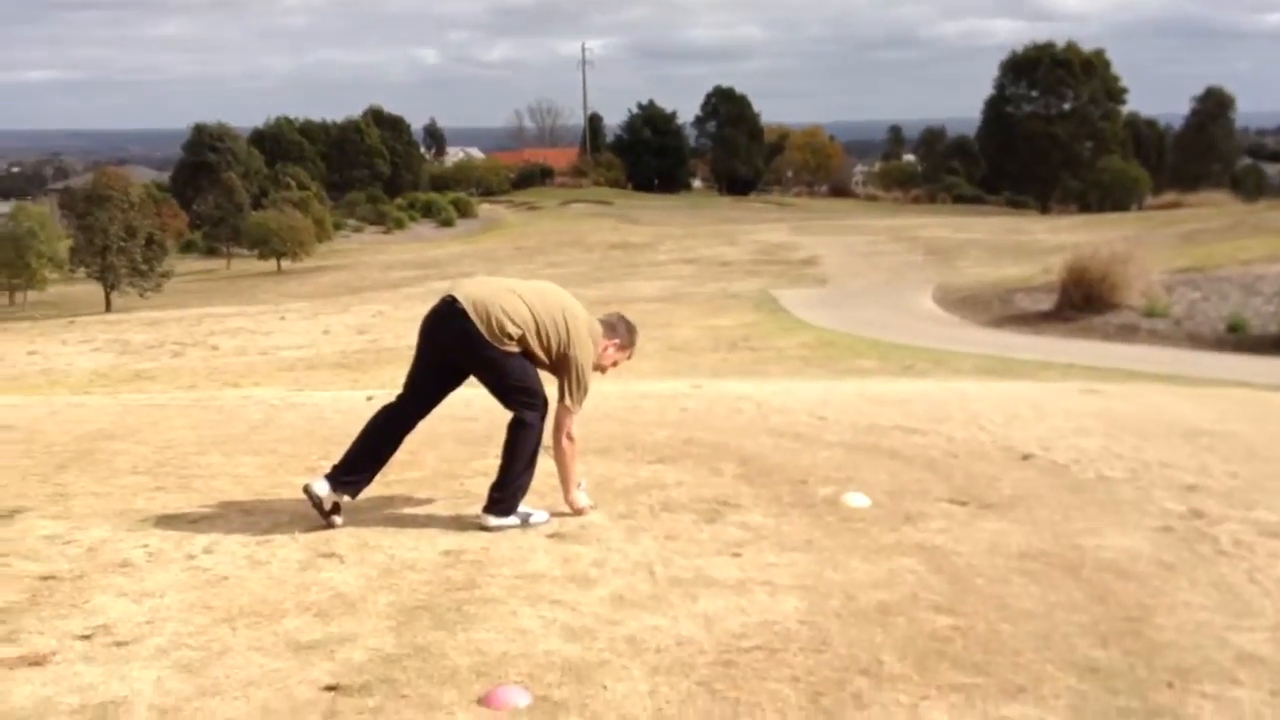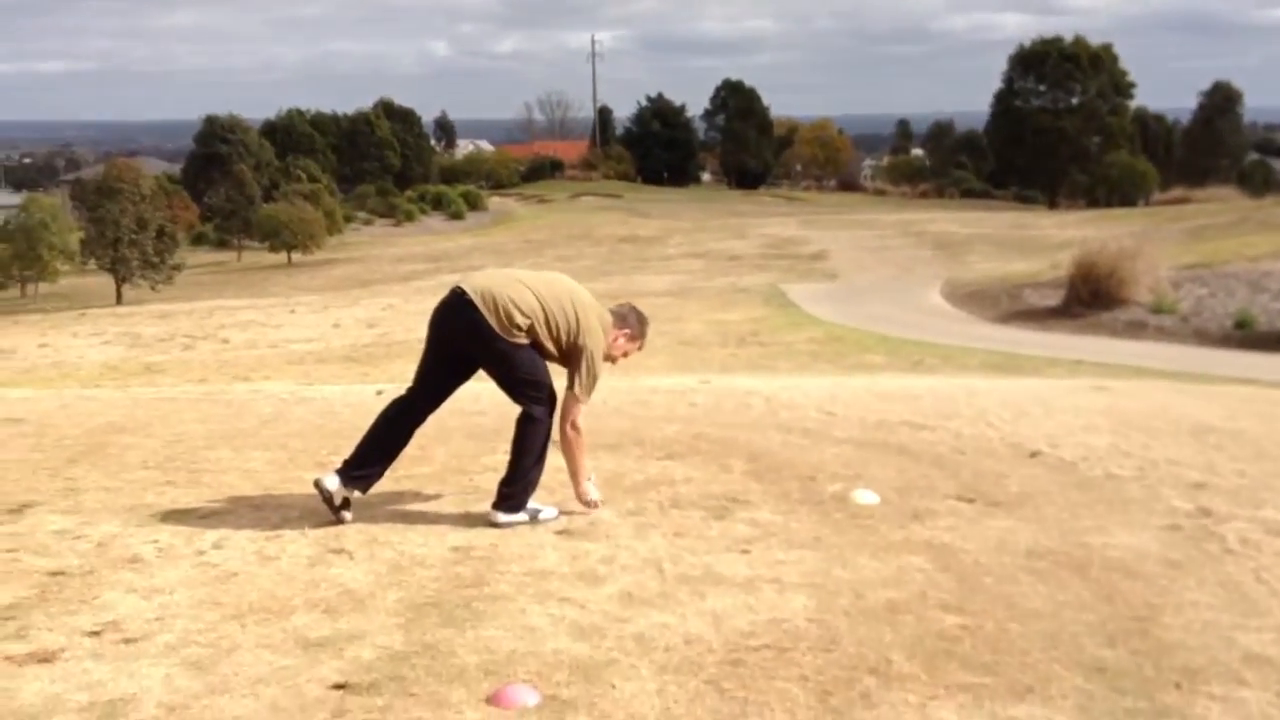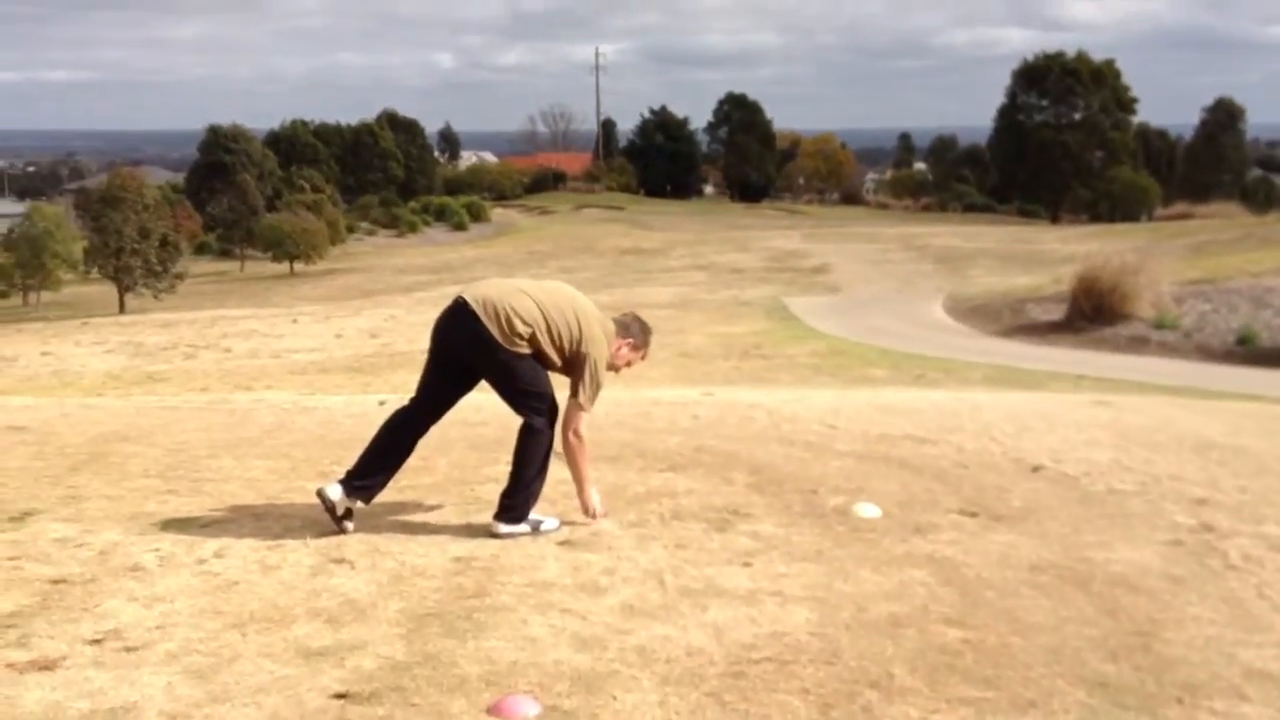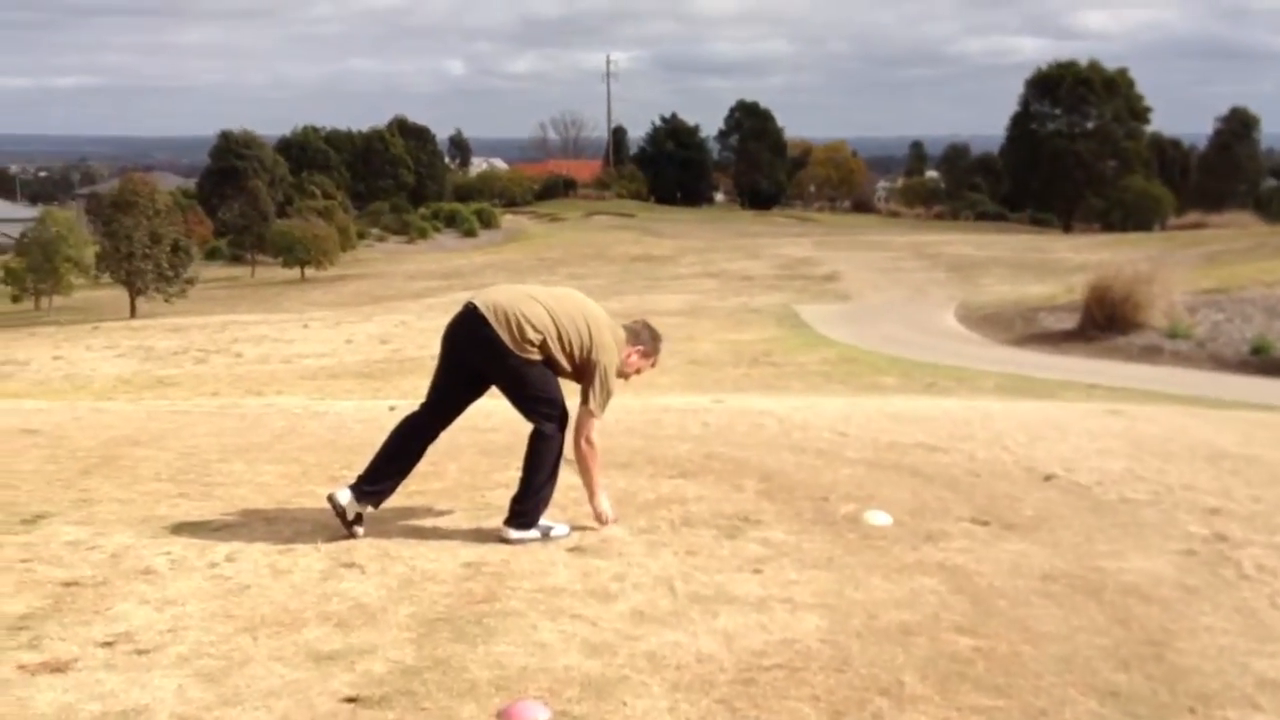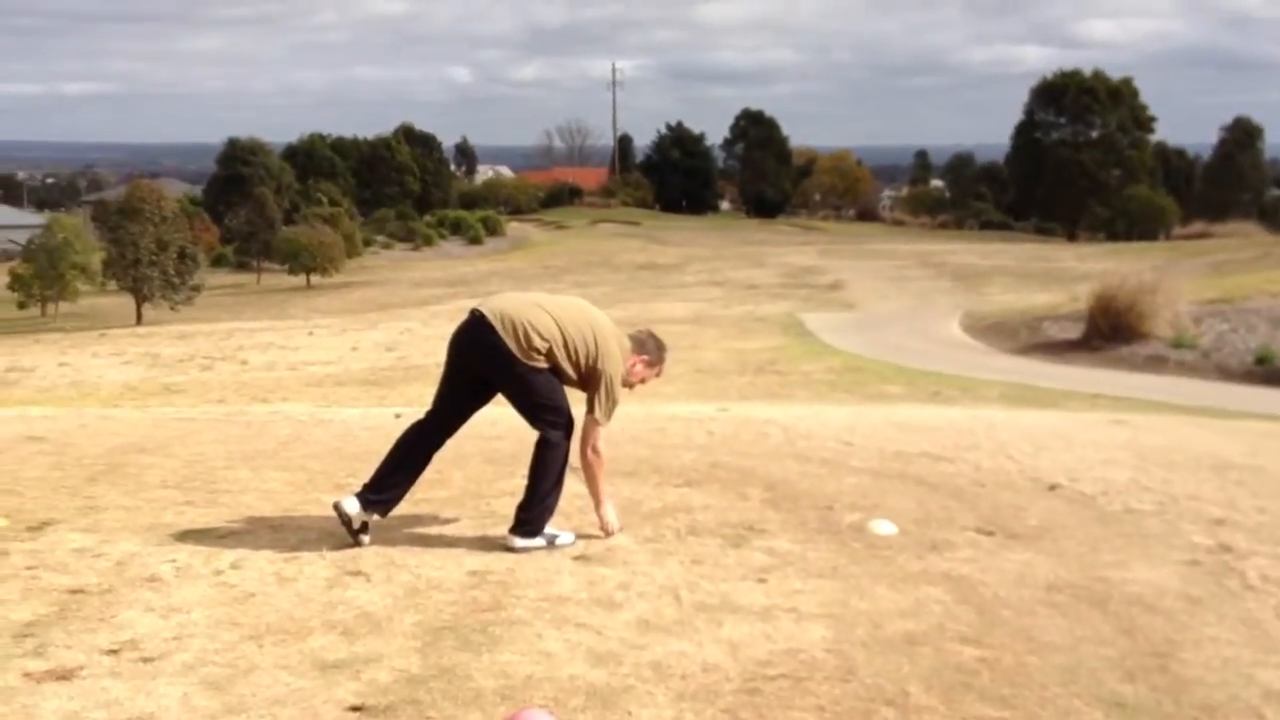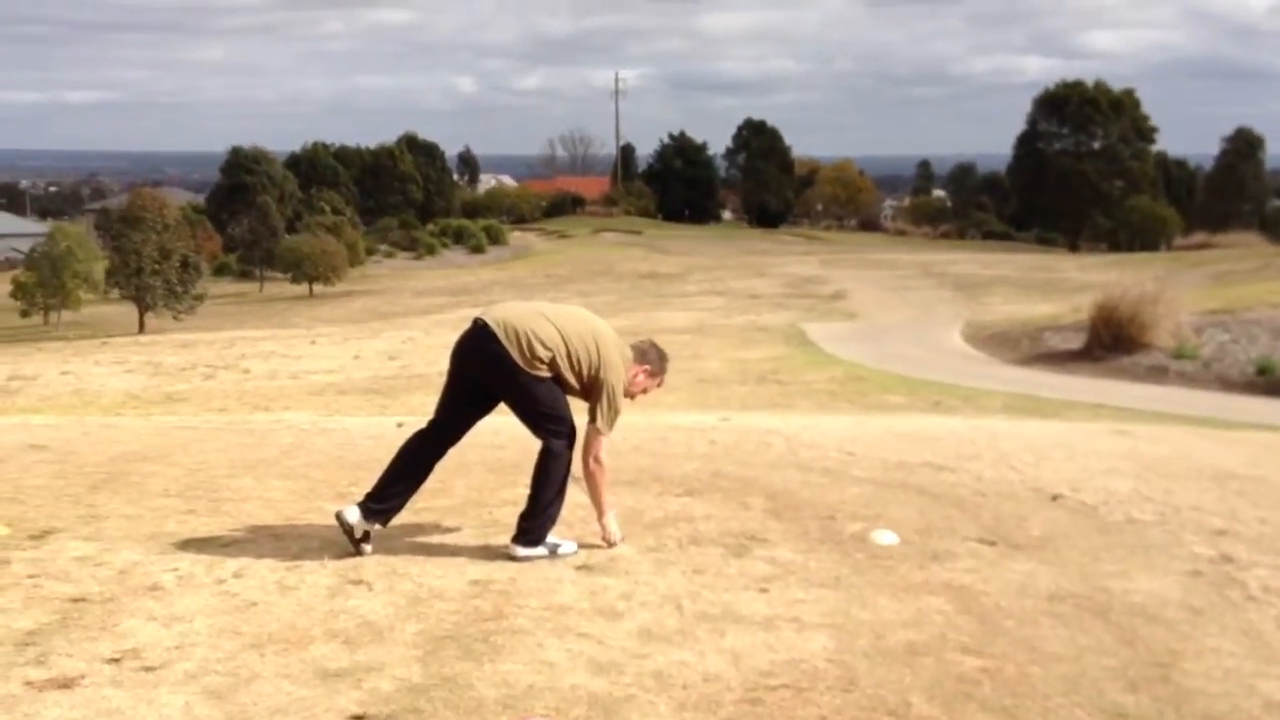
dt=0.2s
person 1, frame 1
left shoulder: (573, 319)
right shoulder: (583, 346)
right elbow: (564, 433)
right wrist: (572, 492)
left hip: (450, 308)
right hip: (484, 326)
left knee: (409, 405)
right knee: (531, 409)
left ankle: (334, 487)
right ankle: (502, 509)
person 1, frame 2
left shoulder: (585, 311)
right shoulder: (594, 336)
right elbow: (570, 422)
right wrist: (582, 484)
left hip: (460, 301)
right hip: (494, 319)
left knee: (419, 399)
right knee: (540, 404)
left ankle: (344, 481)
right ankle: (512, 505)
person 1, frame 3
left shoulder: (588, 320)
right shoulder: (597, 346)
right elbow: (573, 430)
right wrist: (586, 491)
left hip: (462, 311)
right hip: (496, 329)
left knee: (422, 409)
right knee: (541, 414)
left ankle: (348, 491)
right ankle: (513, 516)
person 1, frame 4
left shoulder: (598, 327)
right shoulder: (607, 353)
right elbow: (584, 438)
right wrist: (597, 496)
left hip: (473, 317)
right hip: (508, 335)
left knee: (432, 414)
right knee: (552, 420)
left ankle: (358, 496)
right ankle: (524, 522)
person 1, frame 5
left shoulder: (603, 336)
right shoulder: (612, 361)
right elbow: (591, 447)
right wrist: (603, 506)
left hip: (479, 325)
right hip: (513, 343)
left knee: (438, 422)
right knee: (558, 429)
left ankle: (364, 504)
right ankle: (529, 530)
person 1, frame 6
left shoulder: (605, 345)
right shoulder: (614, 371)
right elbow: (593, 456)
right wrist: (605, 515)
left hip: (482, 334)
right hip: (517, 352)
left knee: (440, 432)
right knee: (560, 438)
left ankle: (366, 514)
right ankle: (531, 539)
